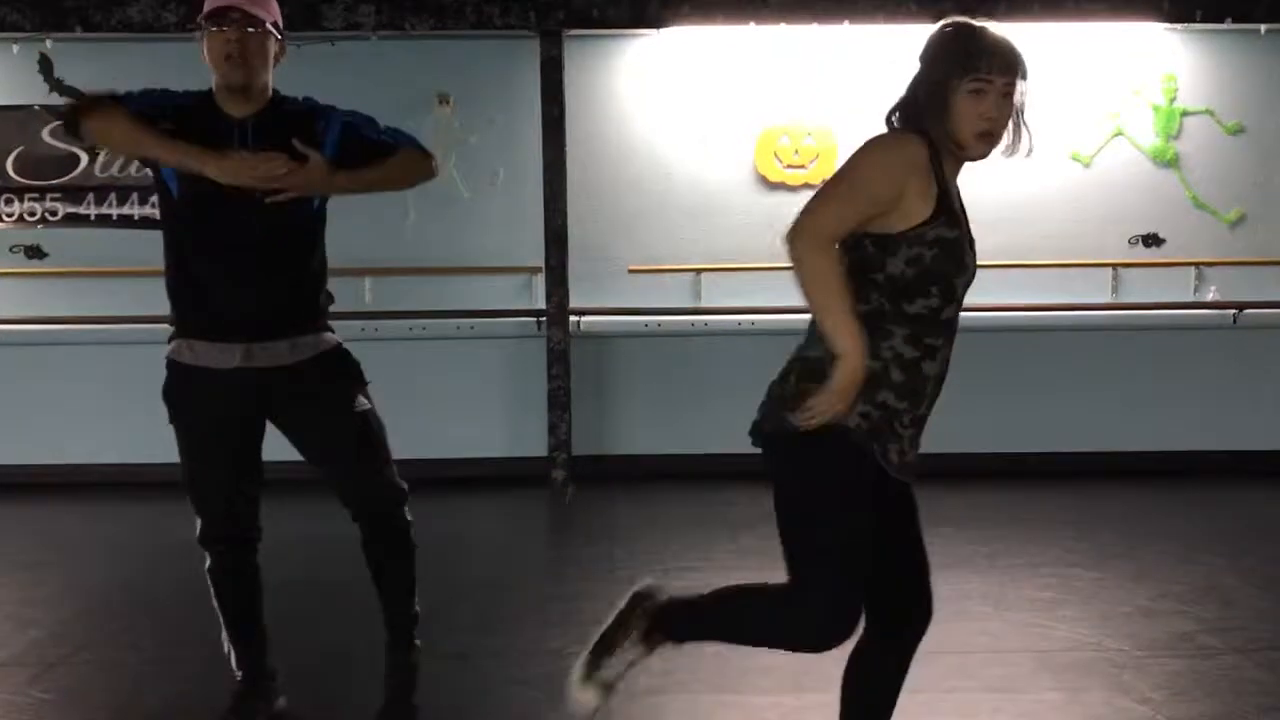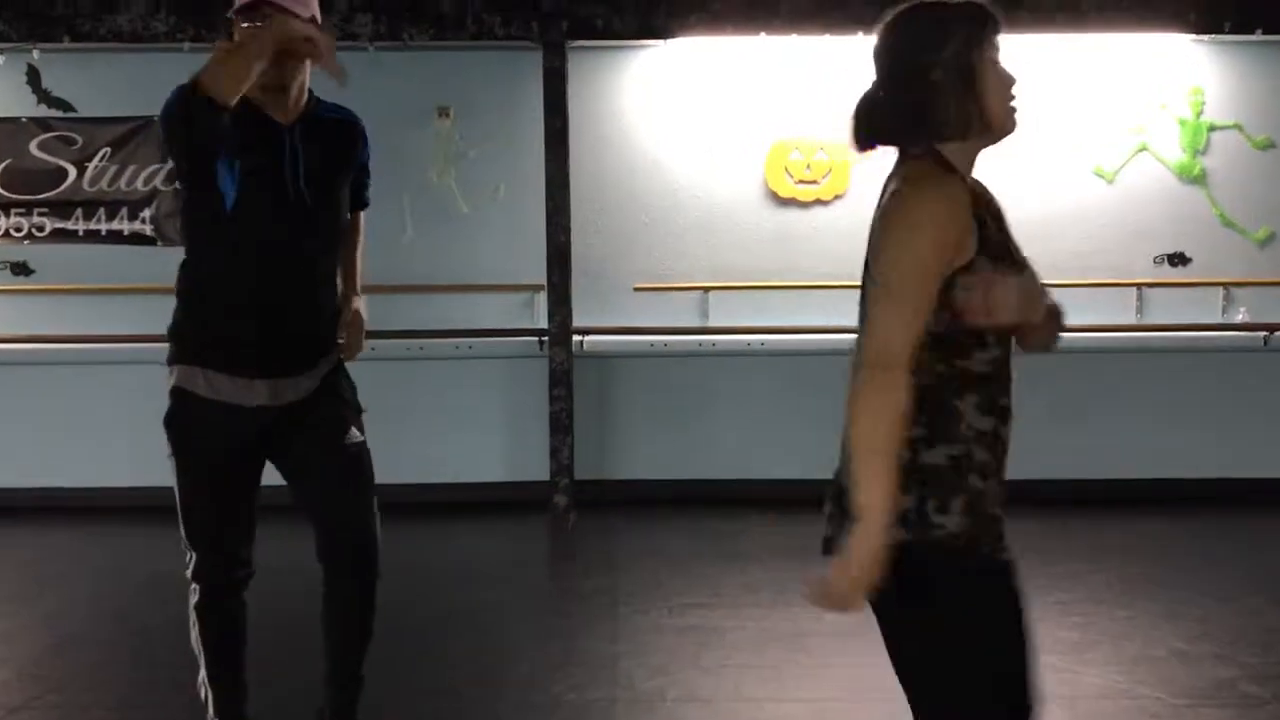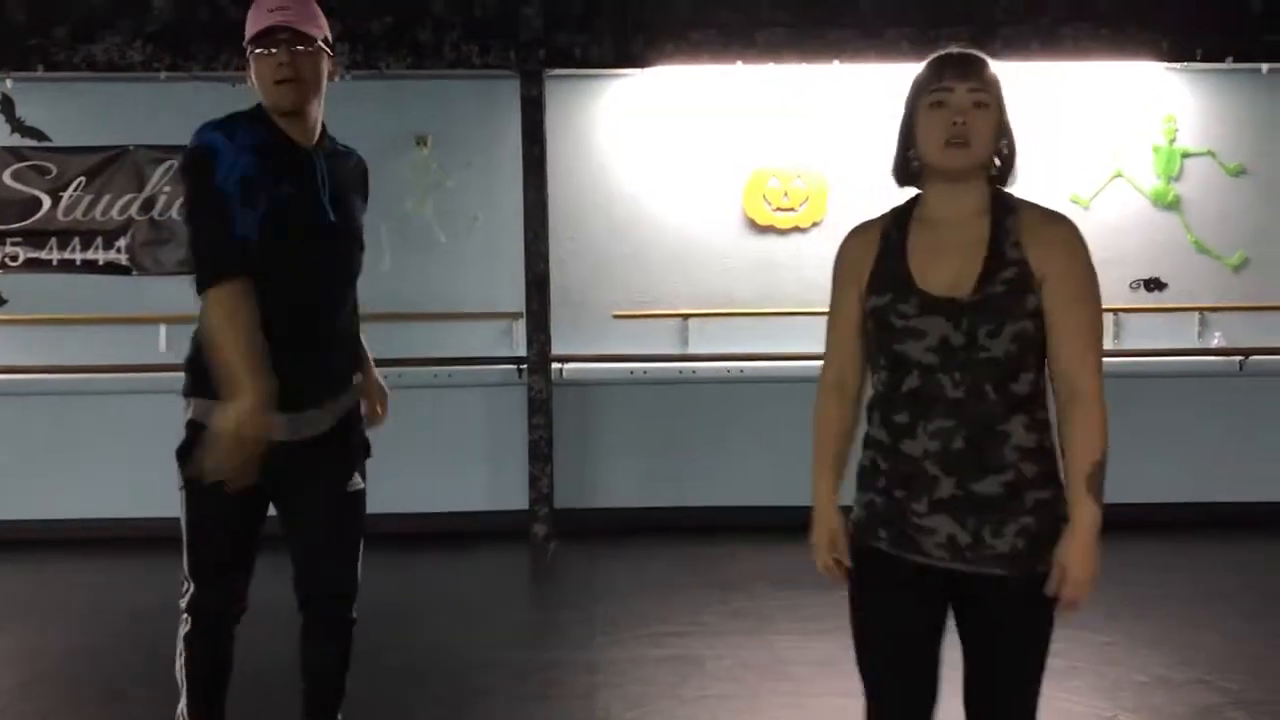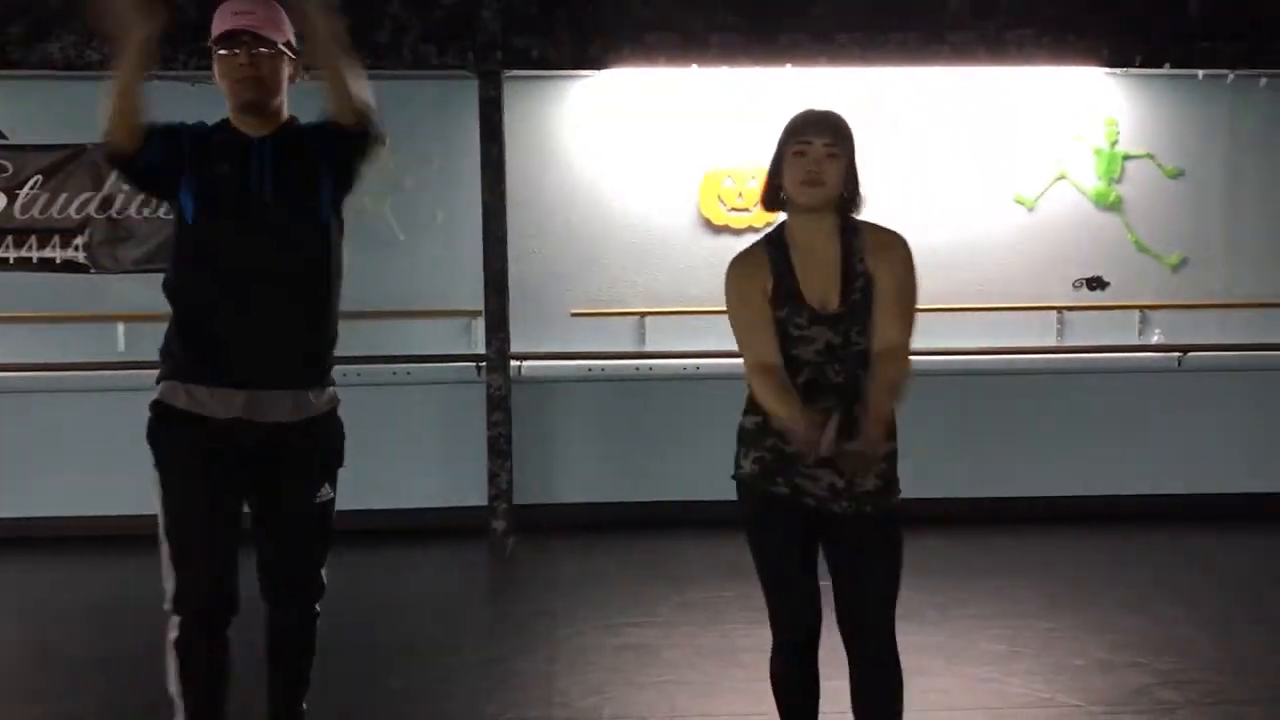
dt=0.7s
person 1, frame 1
left shoulder: (317, 124)
right shoulder: (168, 115)
left elbow: (418, 161)
right elbow: (84, 118)
left wrist: (330, 182)
right wrist: (210, 162)
left hip: (302, 348)
right hip: (203, 361)
left knee: (379, 495)
right knee: (224, 530)
left ankle: (403, 654)
person 1, frame 2
left shoulder: (344, 132)
right shoulder: (204, 121)
right elbow: (205, 100)
left wrist: (352, 295)
left hip: (313, 381)
right hip: (213, 386)
left knee: (354, 545)
right knee: (217, 567)
person 1, frame 3
left shoulder: (345, 166)
right shoulder: (223, 149)
right elbow: (223, 271)
left wrist: (361, 365)
right wrist: (246, 391)
left hip: (329, 419)
right hip: (234, 415)
left knee: (332, 597)
right knee: (211, 602)
person 1, frame 4
left shoulder: (325, 153)
right shoulder: (186, 152)
left elbow: (357, 117)
right elbow: (125, 150)
left hip: (301, 413)
right hip: (198, 410)
left knee: (296, 591)
right knee: (199, 598)
person 2, frame 1
left shoulder: (938, 178)
right shoulder: (901, 159)
right elbow: (807, 236)
right wrist: (853, 349)
left hip: (876, 440)
right hip: (825, 431)
left knee: (902, 612)
right knee: (823, 618)
right ankle: (652, 617)
person 2, frame 2
left shoulder: (964, 196)
right shoulder: (931, 198)
left elbow: (1041, 329)
right elbow: (882, 364)
left wrist: (1028, 307)
right wrist: (872, 527)
left hip: (943, 507)
right hip: (918, 514)
person 2, frame 3
left shoulder: (1047, 240)
right shoulder: (868, 247)
left elbow: (1078, 388)
right elbow: (841, 381)
left wrist: (1084, 520)
right wrist: (824, 504)
left hip: (1014, 528)
right hip: (892, 523)
person 2, frame 4
left shoulder: (884, 251)
right shoulder: (751, 268)
left elbow: (891, 357)
right elbow: (763, 368)
left wrist: (874, 422)
right wrist: (799, 423)
left hip: (864, 472)
right hip: (775, 471)
left knee: (872, 637)
right knee: (794, 632)
